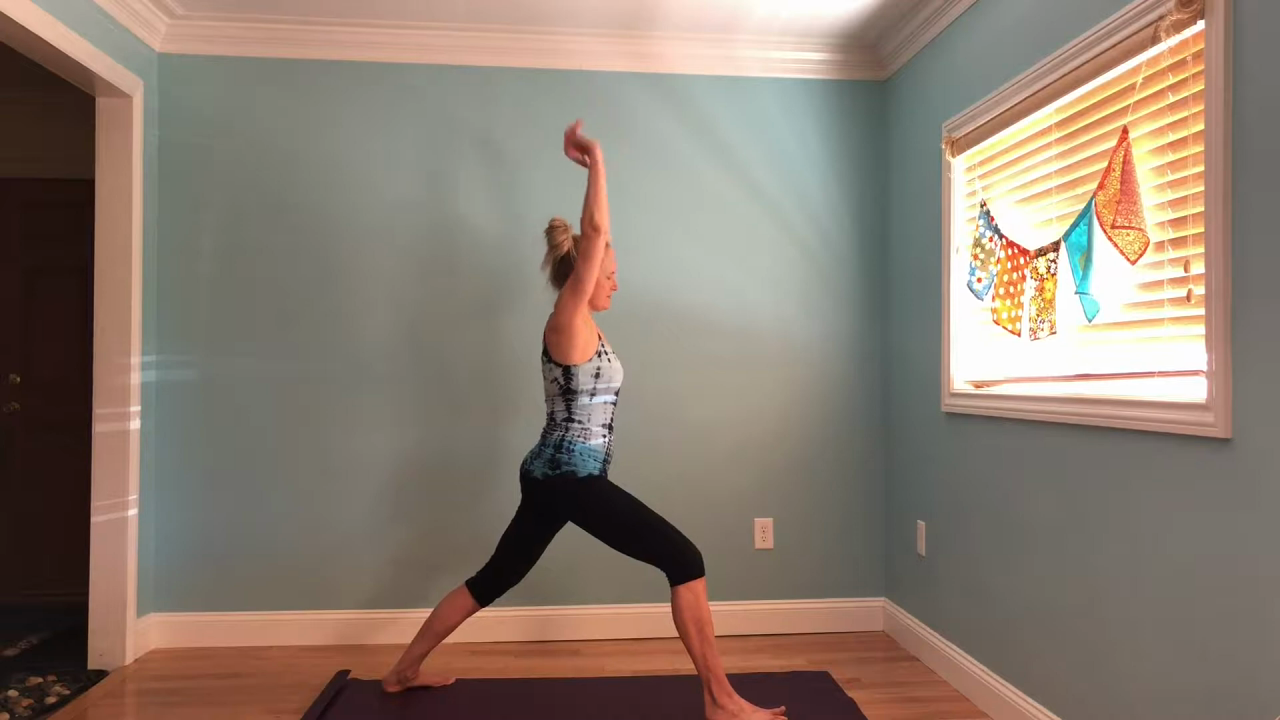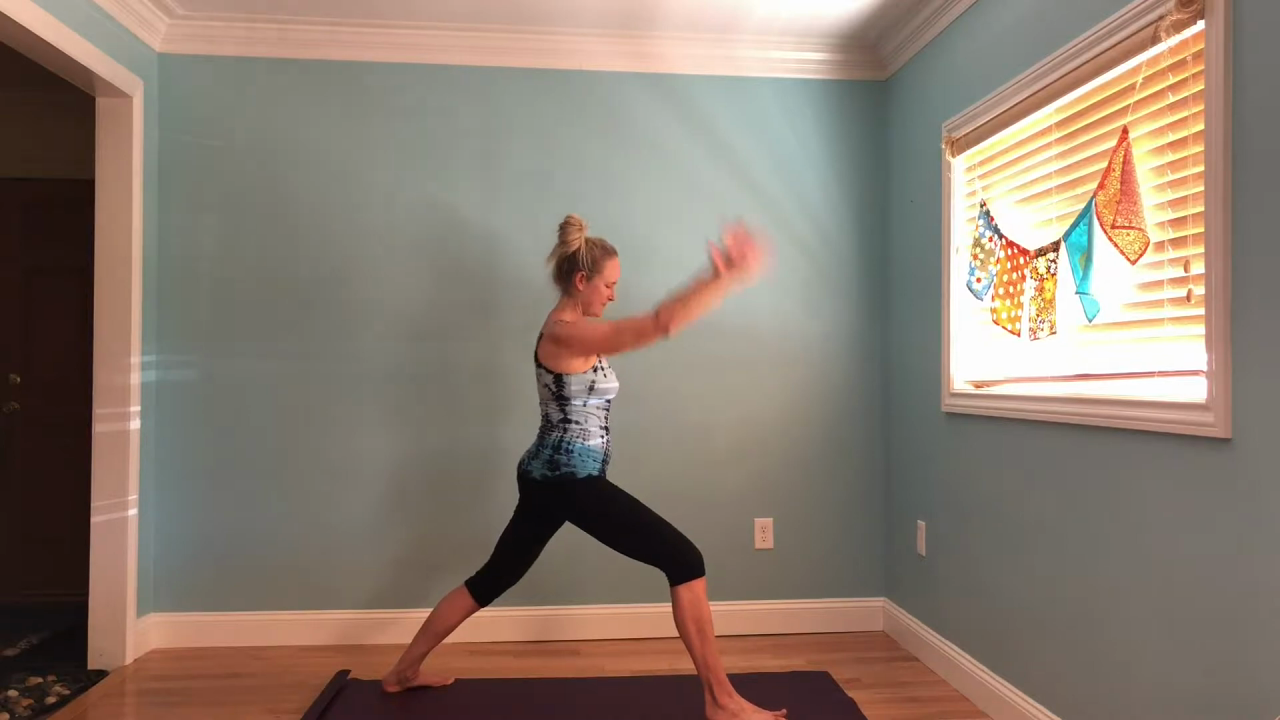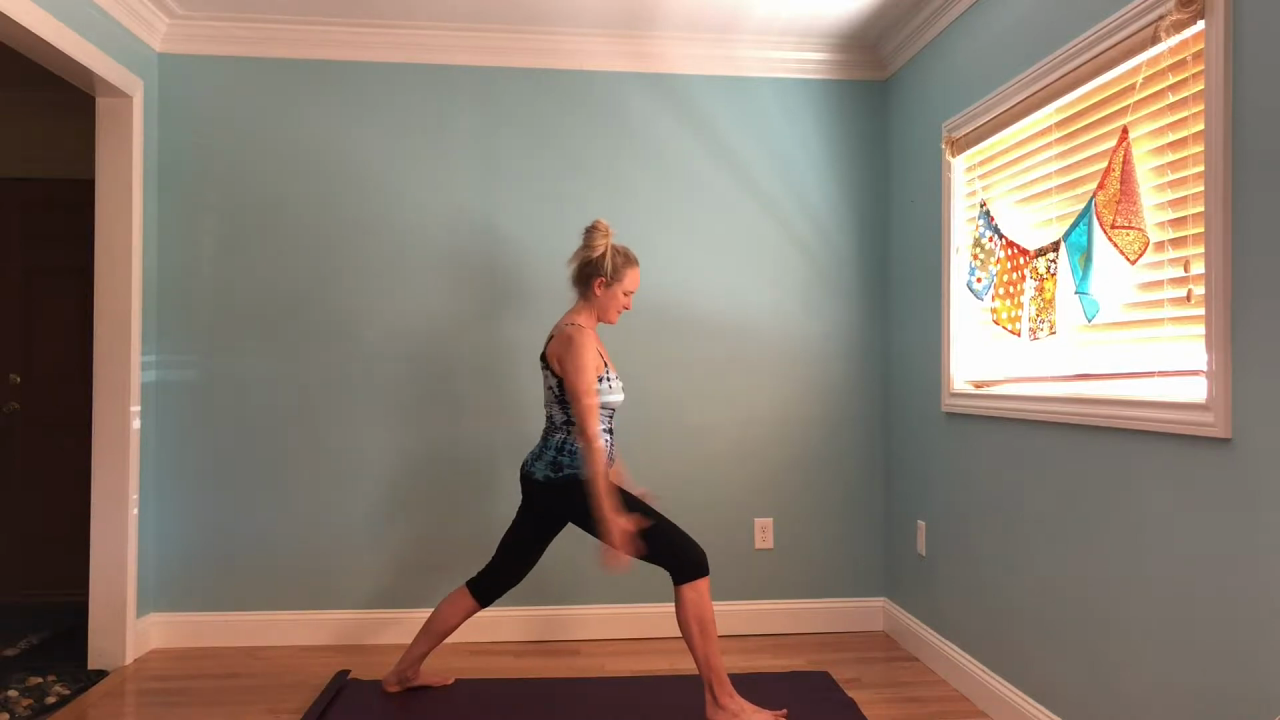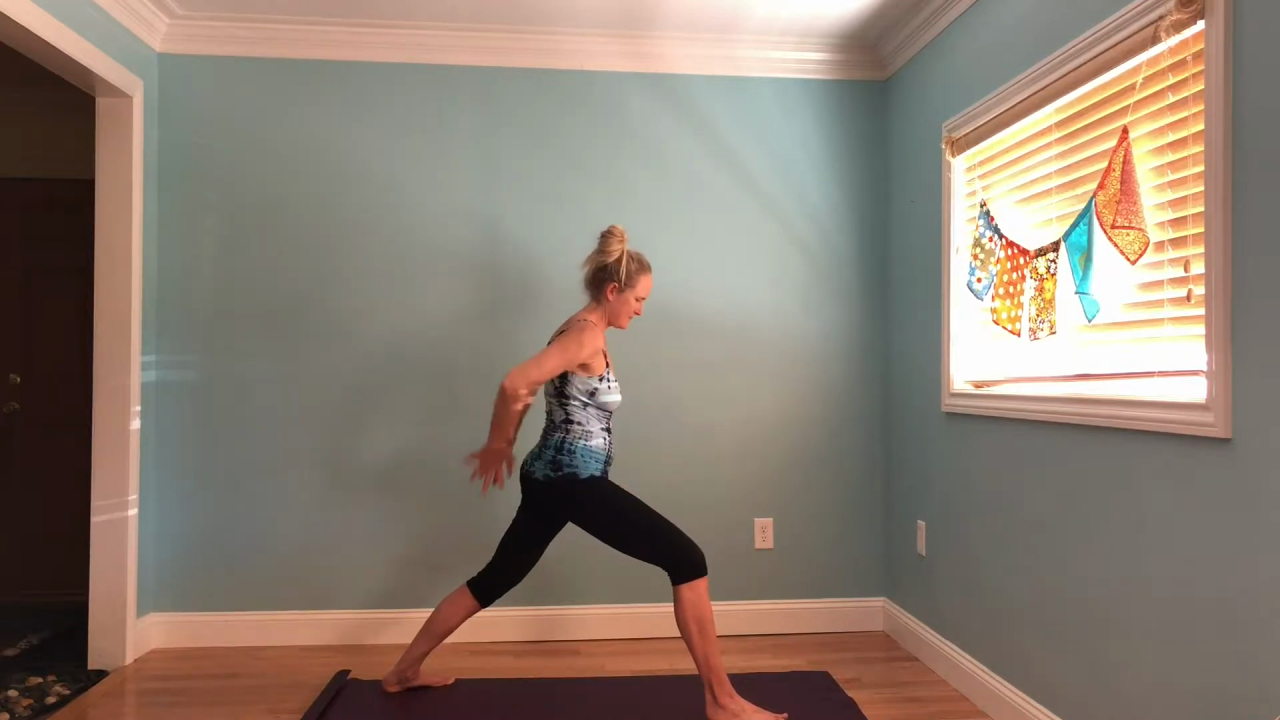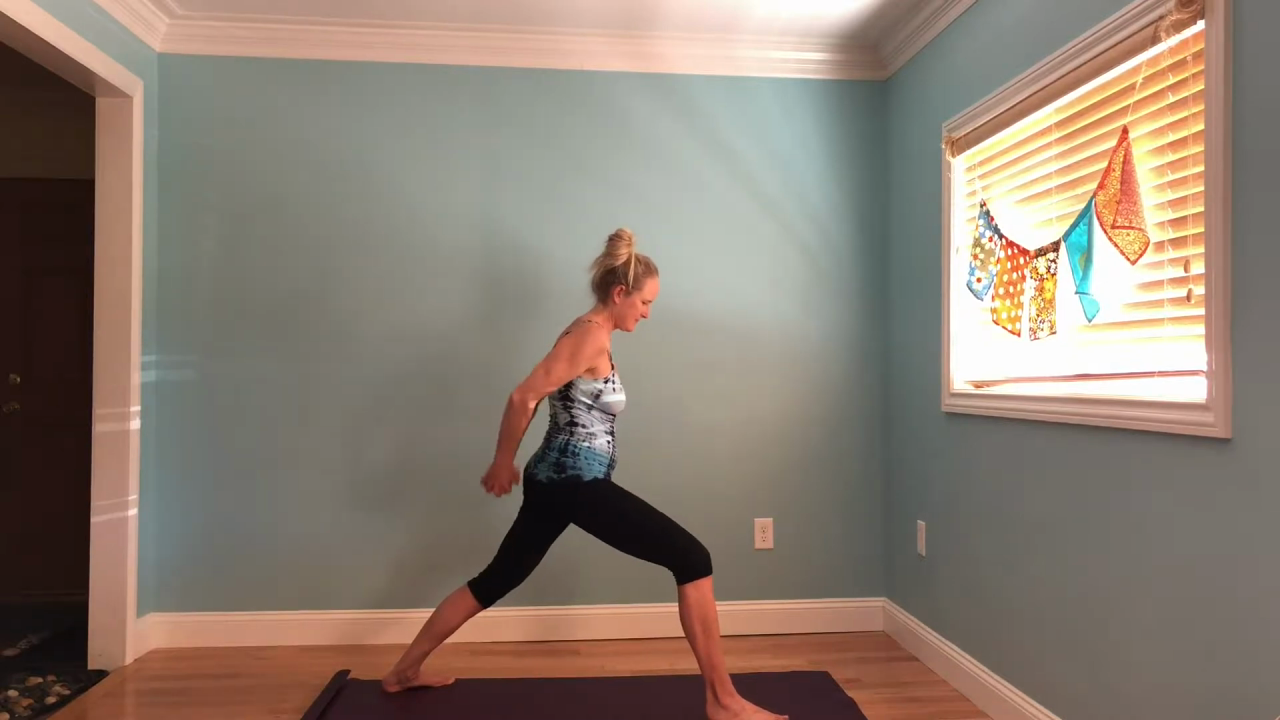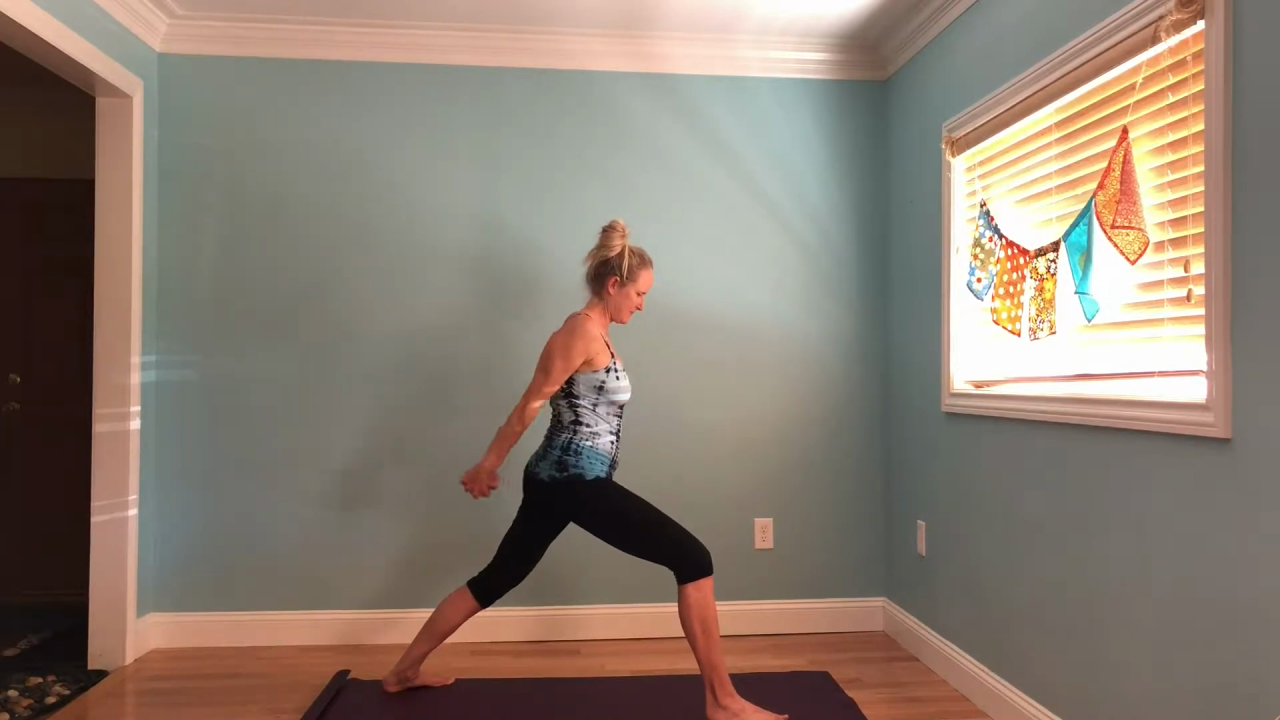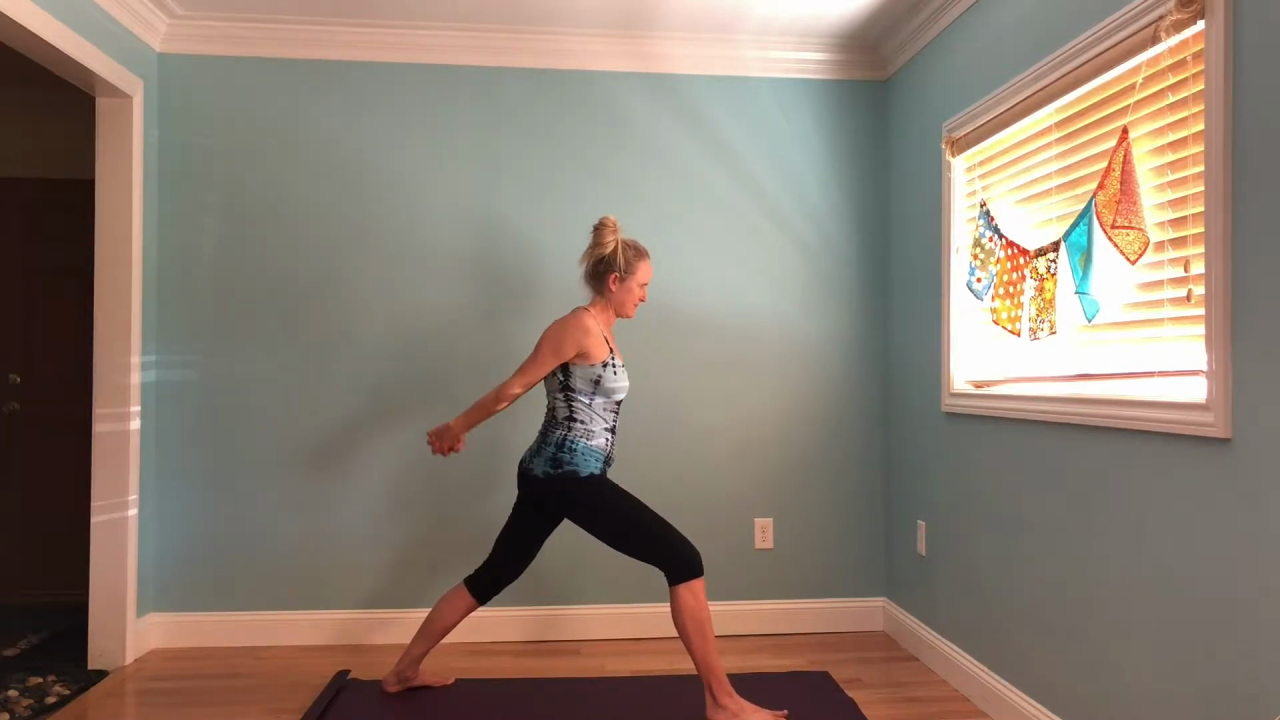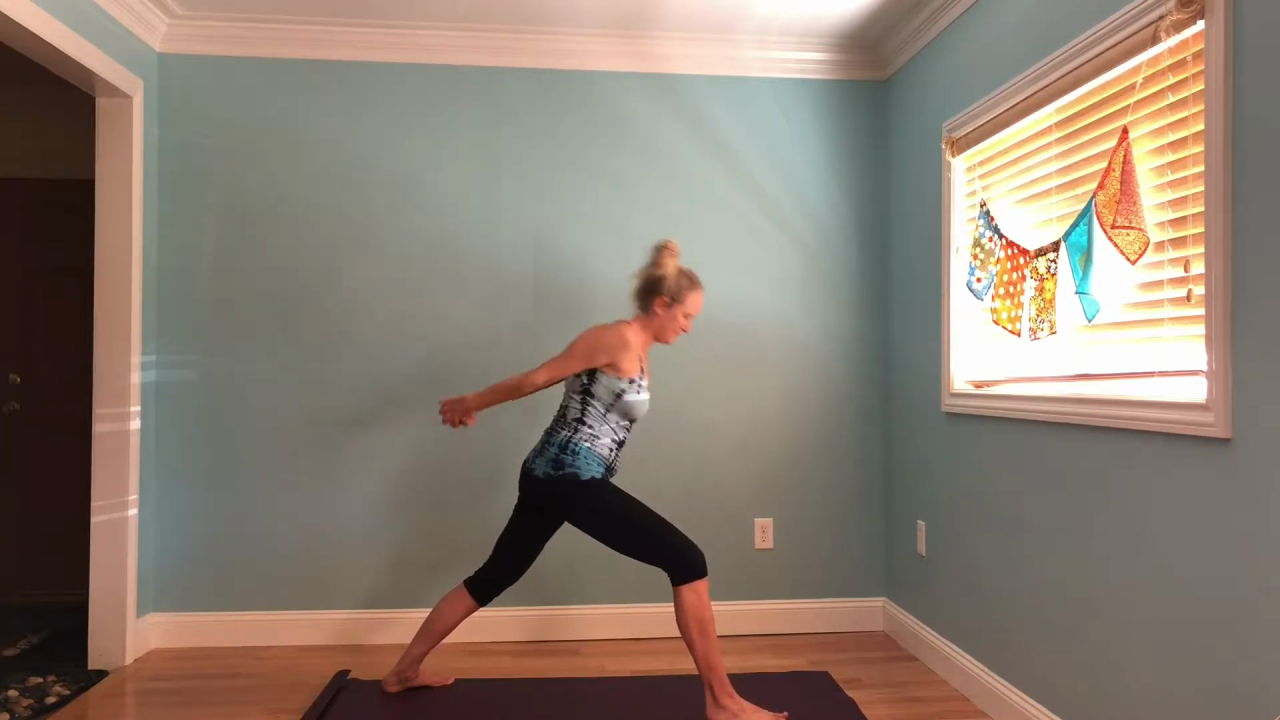
dt=0.4s
person 1, frame 1
left shoulder: (577, 327)
right shoulder: (568, 324)
left elbow: (592, 240)
right elbow: (595, 233)
left wrist: (593, 167)
right wrist: (594, 164)
left hip: (556, 474)
right hip: (570, 478)
left knee: (493, 578)
right knee: (685, 561)
left ankle: (403, 670)
person 1, frame 2
left shoulder: (573, 326)
right shoulder: (566, 334)
left elbow: (651, 323)
right elbow: (661, 325)
left wrist: (717, 275)
right wrist: (724, 277)
left hip: (550, 477)
right hip: (570, 478)
left knee: (491, 578)
right knee: (685, 561)
left ankle: (404, 670)
person 1, frame 3
left shoulder: (579, 334)
right shoulder: (576, 338)
right elbow: (588, 432)
left wrist: (618, 483)
right wrist: (608, 513)
left hip: (552, 476)
right hip: (569, 480)
left knee: (494, 579)
right knee: (689, 561)
left ankle: (405, 670)
person 1, frame 4
left shoulder: (583, 332)
right shoulder: (587, 334)
left elbow: (524, 389)
right elbow: (514, 385)
left wrist: (499, 446)
right wrist: (497, 446)
left hip: (555, 475)
right hip: (573, 478)
left knee: (494, 578)
right knee: (686, 560)
left ankle: (404, 670)
person 1, frame 5
left shoulder: (586, 334)
right shoulder: (591, 337)
left elbow: (532, 397)
right elbow: (523, 397)
left wrist: (507, 464)
right wrist: (504, 463)
left hip: (556, 478)
right hip: (578, 481)
left knee: (496, 579)
right knee: (692, 559)
left ankle: (405, 670)
person 1, frame 6
left shoulder: (591, 331)
right shoulder: (582, 330)
left elbow: (541, 400)
right elbow: (531, 403)
left wrist: (492, 465)
right wrist: (488, 465)
left hip: (557, 477)
right hip: (578, 480)
left knee: (495, 578)
right knee: (693, 560)
left ankle: (405, 670)
person 1, frame 7
left shoulder: (599, 331)
right shoulder: (581, 325)
left elbow: (517, 388)
right elbow: (514, 386)
right wrist: (458, 427)
left hip: (553, 473)
right hip: (571, 475)
left knee: (491, 575)
right knee: (683, 561)
left ankle: (404, 670)
person 1, frame 8
left shoulder: (634, 349)
right shoulder: (621, 338)
left elbow: (540, 380)
right elbow: (537, 378)
left wrist: (472, 405)
right wrist: (472, 403)
left hip: (552, 476)
right hip: (571, 477)
left knee: (491, 577)
right knee: (687, 561)
left ankle: (404, 670)
